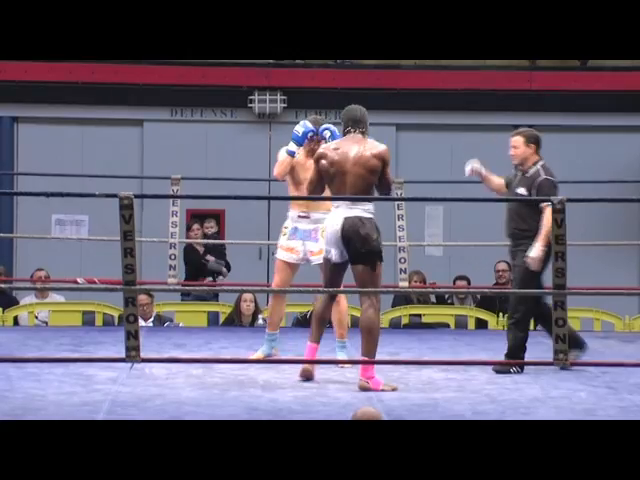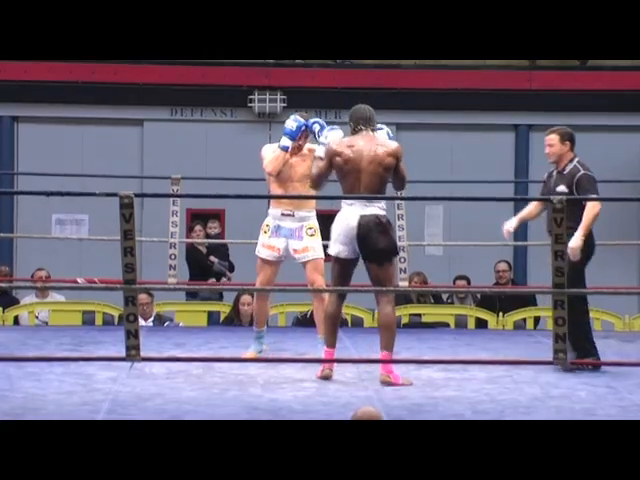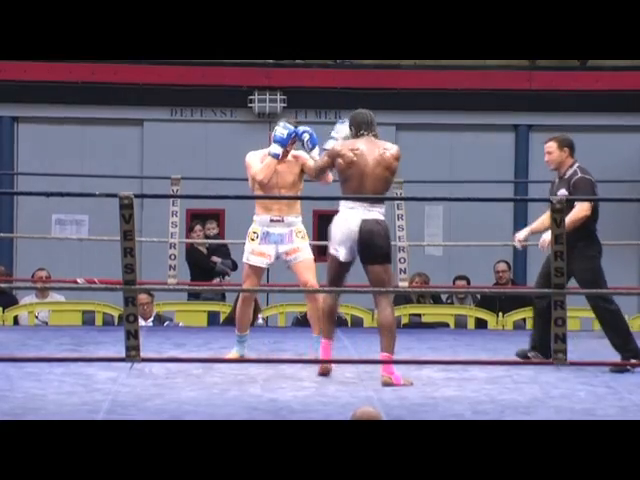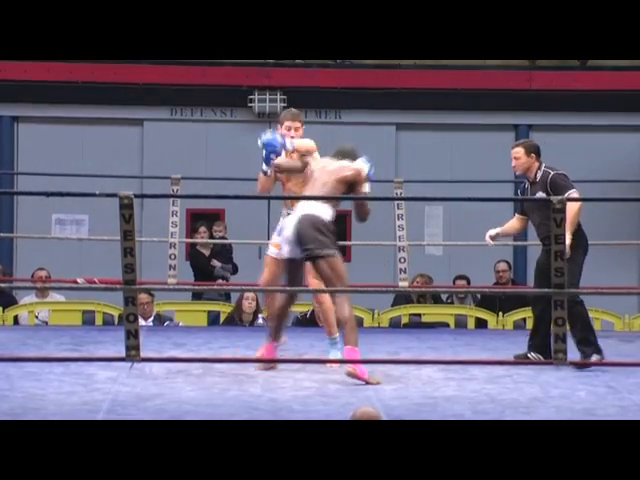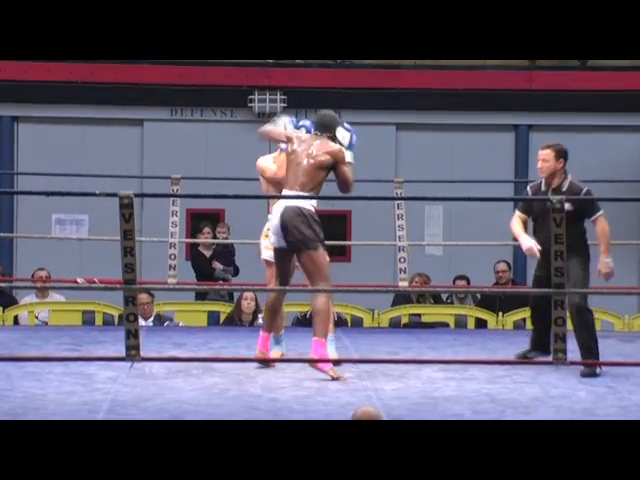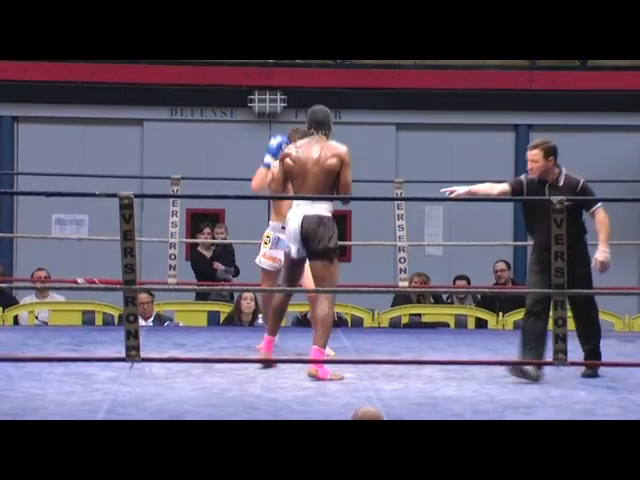
dt=0.4s
person 1, frame 1
left shoulder: (325, 151)
right shoulder: (378, 150)
left elbow: (312, 193)
right elbow: (386, 191)
left hip: (335, 221)
right hip: (361, 223)
left knee: (328, 294)
right knee: (370, 300)
left ankle: (309, 361)
right ankle: (367, 375)
person 1, frame 2
left shoulder: (336, 147)
right shoulder: (392, 148)
left elbow: (316, 183)
right elbow: (400, 185)
left wrist: (322, 146)
left hip: (346, 219)
right hip: (375, 220)
left knee: (337, 294)
right knee: (386, 297)
left ankle: (328, 363)
right ankle: (387, 369)
person 1, frame 3
left shoulder: (341, 148)
right shoulder: (393, 152)
left elbow: (315, 173)
left hip: (346, 221)
right hip: (375, 224)
left knee: (332, 290)
right knee: (384, 299)
left ankle: (326, 358)
right ankle: (388, 370)
person 1, frame 4
left shoulder: (315, 163)
right shoulder: (356, 170)
left elbow: (280, 166)
right elbow: (363, 216)
left wrist: (286, 146)
right wrist: (365, 181)
left hip: (294, 221)
right hip: (316, 222)
left knee: (290, 290)
right knee: (341, 293)
left ankle: (270, 353)
right ankle: (353, 361)
person 1, frame 5
left shoulder: (296, 138)
right shoulder: (335, 149)
left elbow: (265, 132)
right elbow: (346, 187)
left wrist: (284, 126)
right wrist: (347, 152)
left hip: (280, 210)
right hip: (301, 213)
left knee: (281, 283)
right knee: (322, 285)
left ankle: (263, 348)
right ankle: (320, 354)
person 1, frame 6
left shoulder: (290, 151)
right shoulder: (340, 152)
left elbow: (276, 191)
right elbow: (345, 196)
left hip: (295, 218)
right hip: (320, 221)
left knee: (287, 287)
right knee: (326, 295)
left ankle: (267, 348)
right ankle: (317, 363)
person 2, frame 1
right shoulder: (289, 152)
right elbow: (278, 173)
left wrist: (336, 144)
right wrist: (295, 145)
left hip: (323, 226)
right hip: (295, 224)
right knee: (278, 287)
left ankle: (342, 349)
right ankle: (269, 345)
person 2, frame 2
left shoulder: (314, 152)
right shoulder: (270, 149)
right elbow: (271, 170)
right wrist: (286, 140)
left hip: (305, 224)
right hip: (276, 222)
left knee: (317, 285)
right knee: (262, 286)
left ankle: (324, 346)
right ankle: (258, 342)
person 2, frame 3
left shoulder: (299, 159)
right shoulder: (254, 157)
left elbow: (326, 179)
right elbow: (261, 178)
left wrist: (314, 150)
right wrist: (277, 148)
left hip: (292, 229)
right hip: (263, 229)
left knee: (311, 285)
right knee: (248, 292)
left ankle: (320, 346)
right ankle: (240, 345)
person 2, frame 4
left shoulder: (306, 148)
left elbow: (306, 148)
right elbow: (263, 191)
right wrist: (267, 164)
right hip: (288, 221)
left knee: (315, 286)
right knee: (267, 283)
left ankle: (335, 347)
person 2, frame 5
right shoulder: (264, 162)
right elbow: (277, 176)
right wrist: (284, 145)
right knee: (274, 289)
left ankle: (330, 344)
right ankle: (278, 343)
person 2, frame 6
right shoulder: (275, 168)
right elbow: (256, 187)
right wrist: (269, 157)
right hip: (277, 234)
left knee: (312, 288)
right knee: (267, 290)
person 3, frame 1
left shoulder: (543, 177)
right shoulder: (520, 174)
left elbow: (551, 212)
right elbow: (502, 186)
left wrist: (540, 246)
right wrist: (481, 173)
left hip: (532, 251)
right hip: (519, 249)
left knee: (519, 304)
right knee: (534, 303)
left ankle: (514, 360)
right ankle: (572, 344)
person 3, frame 2
left shoulder: (581, 174)
right shoulder: (552, 176)
left elbow: (594, 206)
right elbow: (539, 205)
left wrist: (579, 236)
right wrist: (517, 220)
left hip: (574, 247)
left knee: (564, 298)
right knee: (574, 300)
left ankle: (583, 354)
right ankle: (588, 355)
person 3, frame 3
left shoulder: (581, 178)
right shoulder: (558, 182)
left elbow: (583, 211)
left wrist: (553, 233)
right wrist: (528, 231)
left hip: (583, 249)
right hip: (562, 249)
left knee: (600, 301)
right knee: (541, 297)
right ankle: (541, 350)
person 3, frame 4
left shoulder: (553, 177)
right shoulder: (525, 189)
left elbow: (575, 202)
right elbow: (519, 222)
left wrist: (567, 235)
right wrist: (498, 231)
left hip: (570, 247)
right hip: (549, 248)
left knee: (567, 295)
right knee: (540, 299)
left ankle: (591, 351)
right ankle: (540, 350)
person 3, frame 5
left shoulder: (579, 192)
right shoulder: (533, 191)
left elbow: (600, 222)
right elbow: (517, 219)
left wrist: (606, 258)
right wrist: (525, 239)
left hip: (574, 256)
right hip: (547, 257)
left knee: (577, 303)
right knee: (538, 303)
left ankle: (591, 361)
right ankle: (540, 347)
person 3, frame 6
left shoulder: (575, 185)
right shoulder: (526, 184)
left elbow: (599, 213)
right elbow: (496, 189)
left wrist: (603, 247)
right wrist: (467, 190)
left hip: (574, 255)
right hip: (542, 255)
left knee: (584, 307)
right knee: (535, 306)
left ankle: (592, 361)
right ankle: (532, 363)
